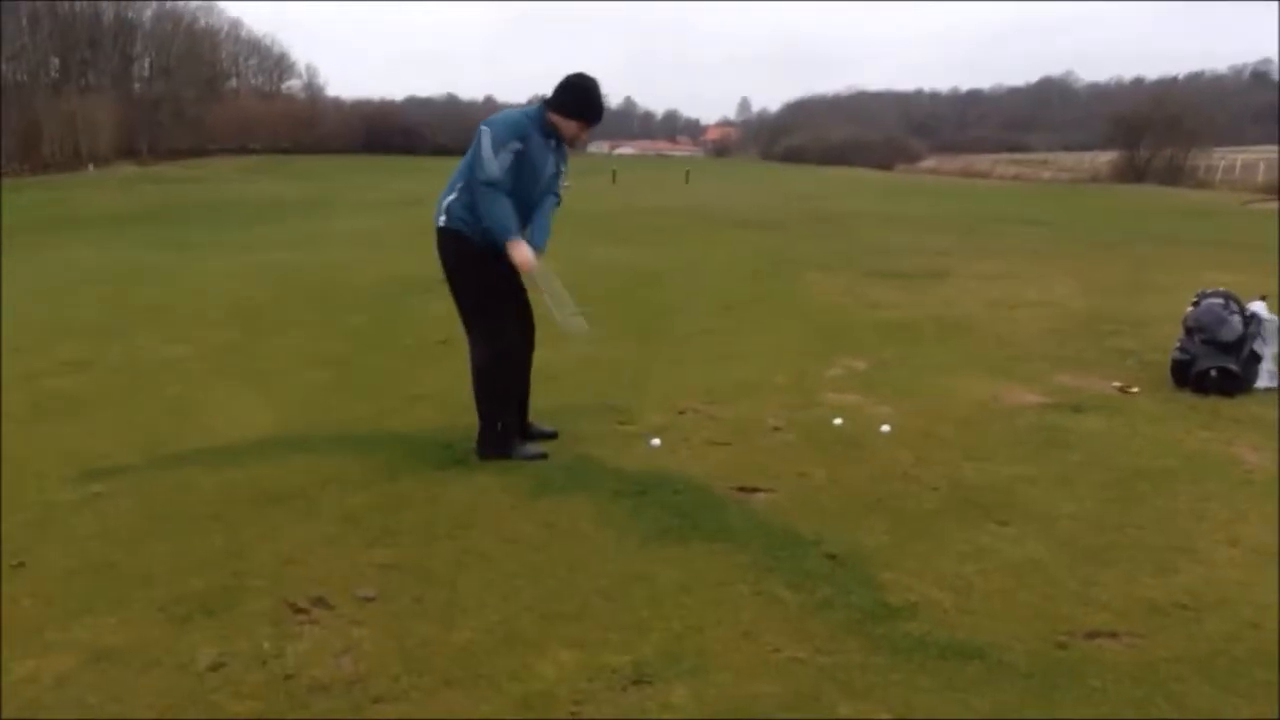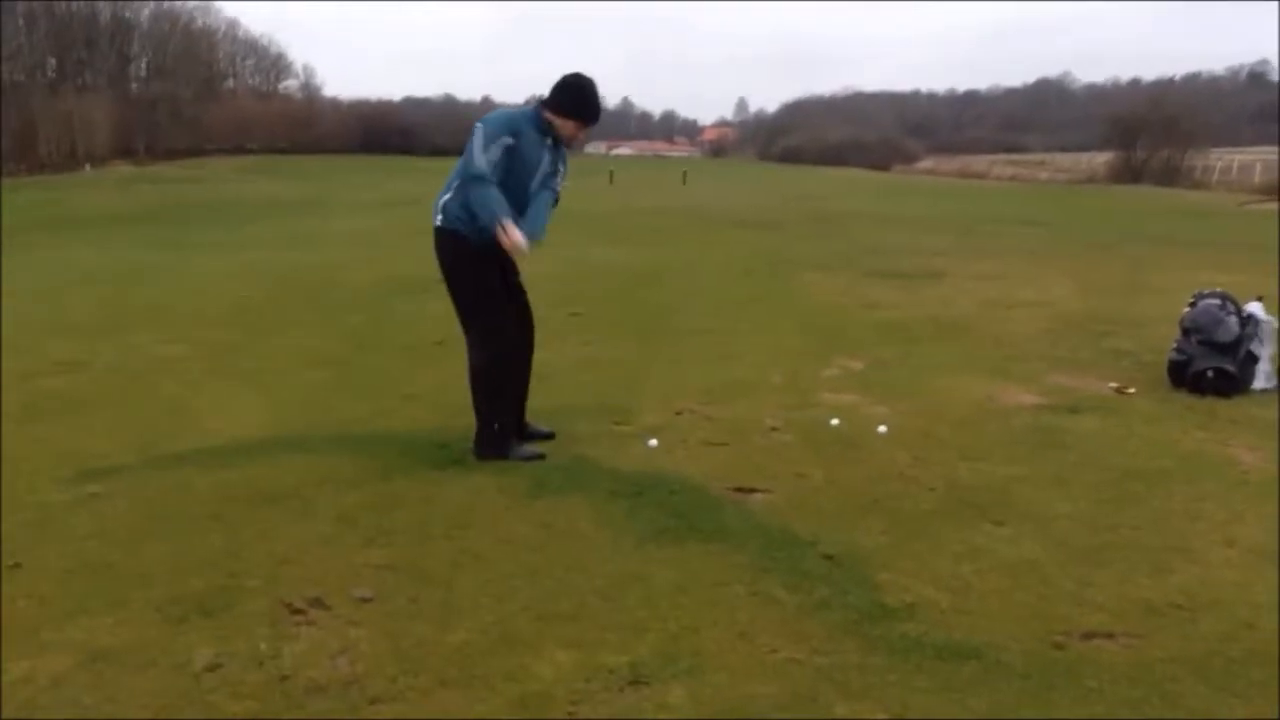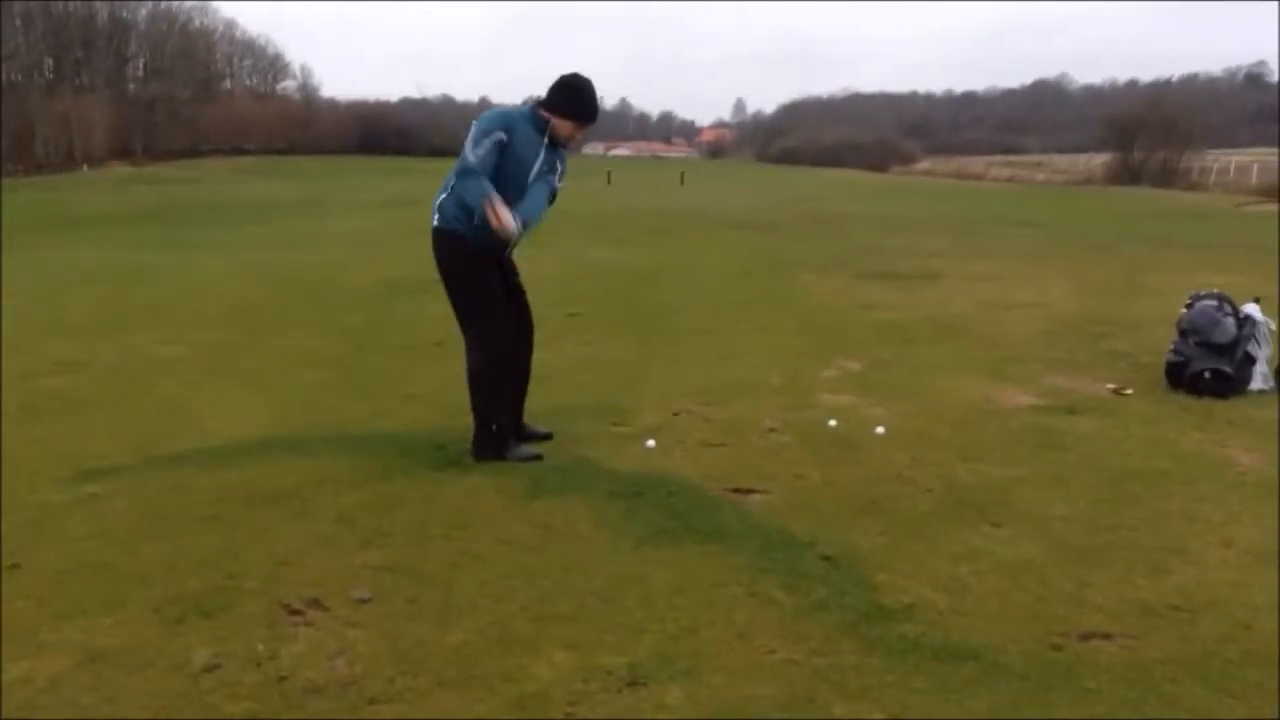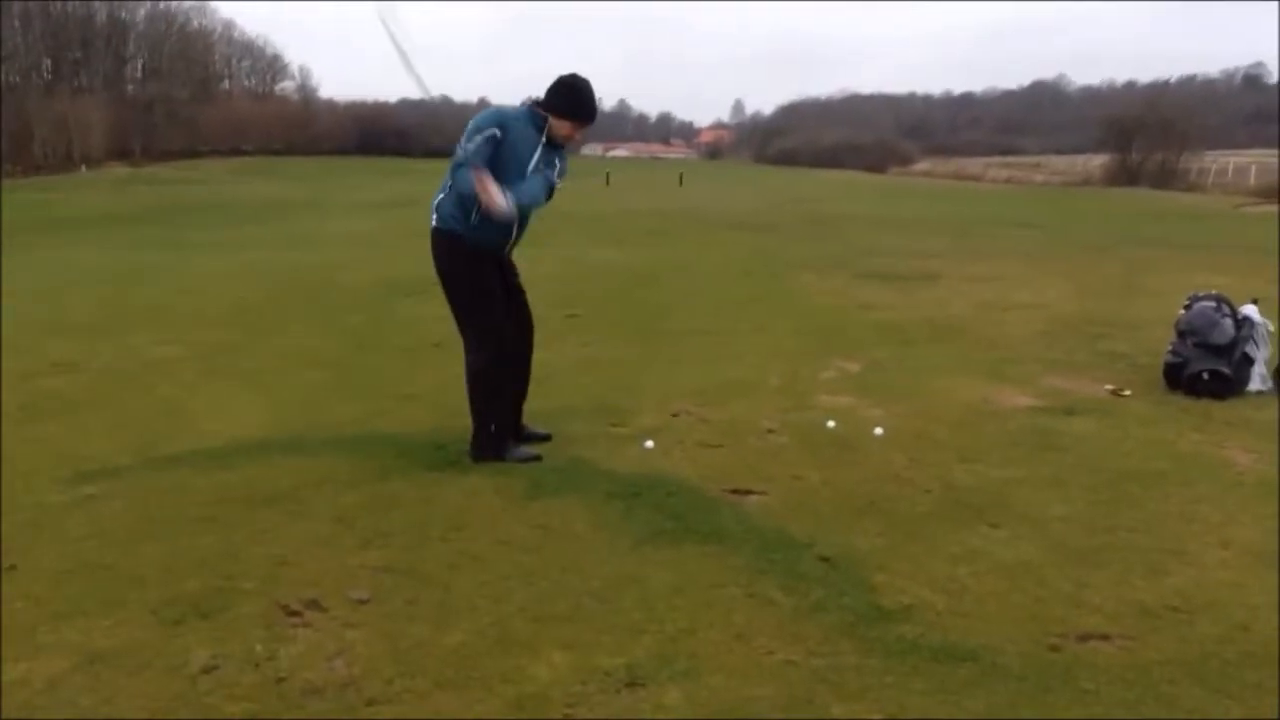
dt=0.3s
person 1, frame 1
left shoulder: (556, 149)
right shoulder: (507, 127)
left elbow: (546, 201)
right elbow: (490, 188)
left wrist: (532, 247)
right wrist: (514, 241)
left hip: (497, 243)
right hip: (464, 236)
left knee: (520, 330)
right knee: (493, 336)
left ankle: (515, 422)
right ankle: (496, 438)
person 1, frame 2
left shoulder: (556, 153)
right shoulder: (502, 125)
left elbow: (544, 198)
right elbow: (479, 182)
left wrist: (524, 235)
right wrist: (504, 225)
left hip: (495, 243)
right hip: (461, 236)
left knee: (519, 330)
right knee: (490, 336)
left ankle: (512, 422)
right ankle: (493, 438)
person 1, frame 3
left shoulder: (555, 153)
right shoulder: (499, 123)
left elbow: (541, 194)
right elbow: (469, 176)
left wrist: (515, 221)
right wrist: (491, 206)
left hip: (494, 244)
right hip: (459, 236)
left knee: (518, 331)
right knee: (489, 337)
left ankle: (510, 422)
right ankle: (491, 438)
person 1, frame 4
left shoulder: (555, 154)
right shoulder: (497, 122)
left elbow: (537, 189)
right elbow: (461, 169)
left wrist: (505, 200)
right wrist: (481, 190)
left hip: (495, 247)
right hip: (458, 237)
left knee: (519, 332)
right knee: (488, 338)
left ankle: (509, 423)
right ankle: (489, 440)
